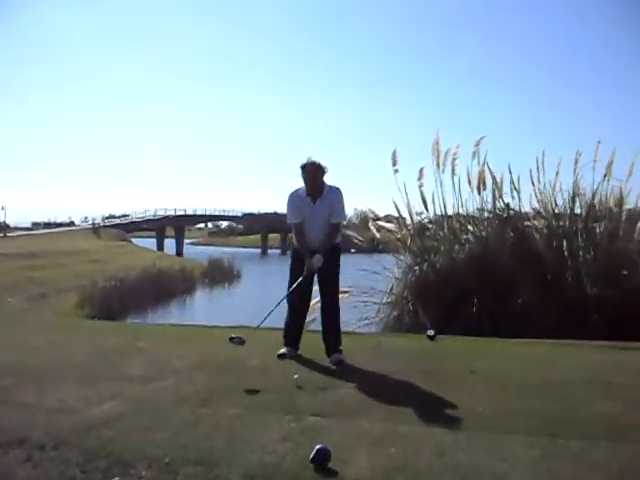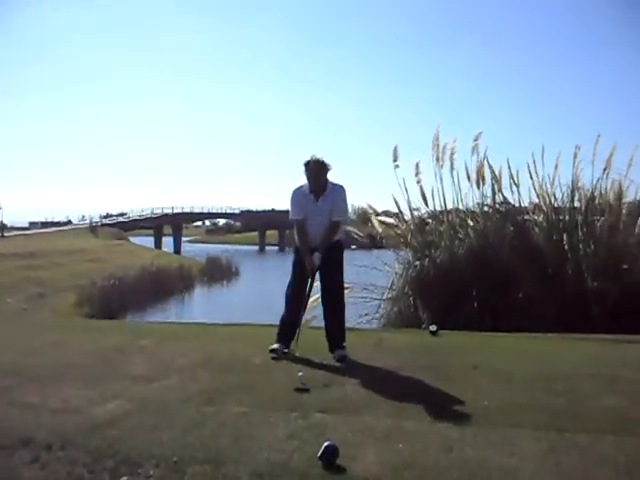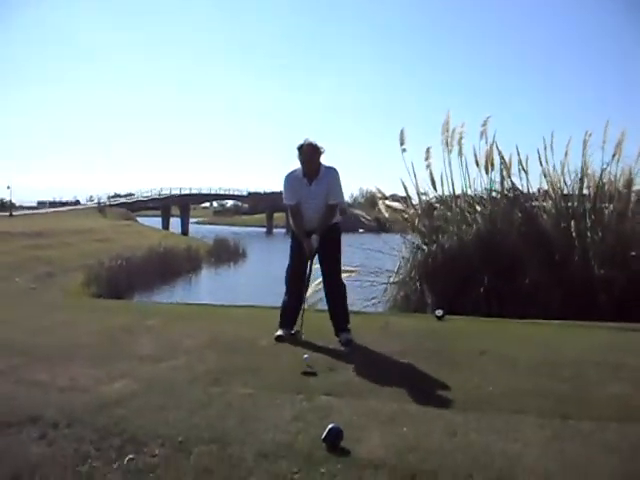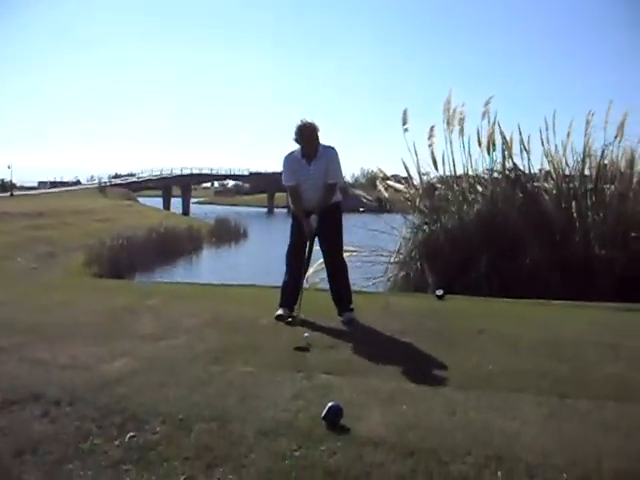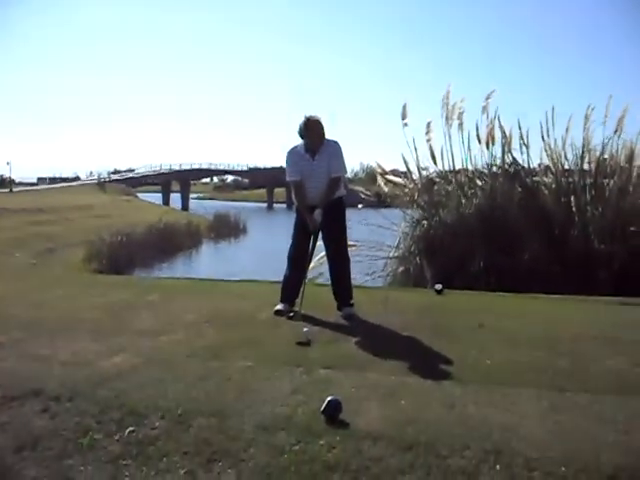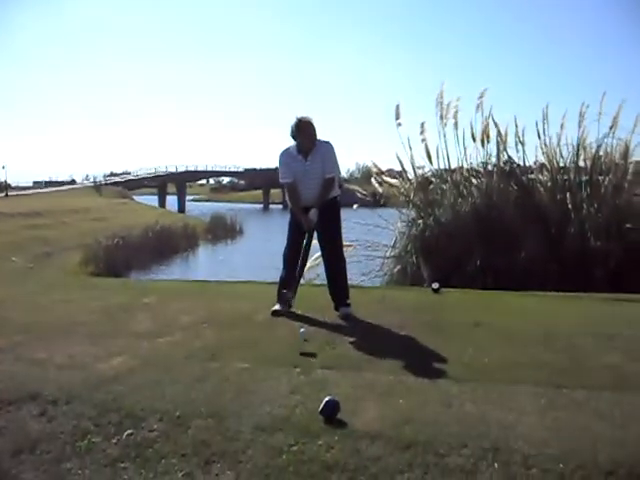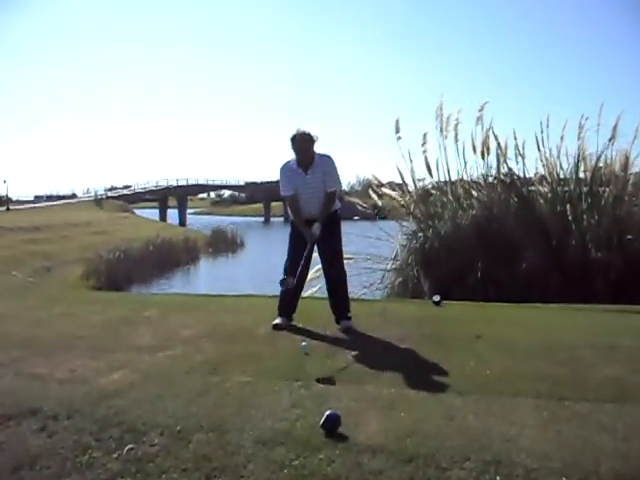
dt=0.3s
person 1, frame 1
left shoulder: (335, 194)
right shoulder: (294, 198)
left elbow: (335, 228)
right elbow: (297, 230)
left wrist: (319, 256)
right wrist: (307, 258)
left hip: (328, 250)
right hip: (302, 250)
left knee: (330, 299)
right knee: (296, 297)
left ankle: (334, 349)
right ankle: (290, 344)
person 1, frame 2
left shoulder: (338, 192)
right shoulder: (297, 194)
left elbow: (335, 225)
right elbow: (299, 227)
left wrist: (319, 254)
right wrist: (307, 257)
left hip: (331, 248)
right hip: (304, 248)
left knee: (333, 297)
right knee: (294, 294)
left ankle: (337, 345)
right ankle: (283, 341)
person 1, frame 3
left shoulder: (331, 175)
right shoulder: (291, 179)
left elbow: (332, 208)
right elbow: (294, 212)
left wrist: (317, 237)
right wrist: (305, 240)
left hip: (328, 230)
right hip: (301, 232)
left knee: (333, 279)
right knee: (294, 278)
left ankle: (342, 329)
right ankle: (286, 326)
person 1, frame 4
left shoulder: (330, 154)
right shoulder: (290, 160)
left elbow: (332, 187)
right elbow: (293, 192)
left wrist: (316, 215)
right wrist: (304, 221)
left hip: (329, 210)
right hip: (301, 212)
left knee: (334, 258)
right knee: (294, 257)
left ankle: (345, 308)
right ankle: (286, 305)
person 1, frame 5
left shoulder: (333, 148)
right shoulder: (293, 155)
left elbow: (335, 181)
right elbow: (297, 188)
left wrist: (321, 210)
right wrist: (308, 216)
left hip: (332, 204)
right hip: (305, 206)
left knee: (338, 254)
right knee: (297, 253)
left ankle: (345, 303)
right ankle: (287, 300)
person 1, frame 6
left shoulder: (326, 149)
right shoulder: (286, 156)
left elbow: (330, 181)
right elbow: (290, 189)
left wrist: (315, 211)
right wrist: (302, 217)
left hip: (327, 205)
right hip: (299, 208)
left knee: (333, 254)
right knee: (292, 253)
left ankle: (342, 303)
right ankle: (283, 300)
person 1, frame 7
left shoulder: (326, 162)
right shoulder: (286, 169)
left elbow: (332, 195)
right elbow: (291, 202)
left wrist: (319, 224)
right wrist: (305, 230)
left hip: (327, 218)
right hip: (300, 221)
left knee: (334, 268)
right knee: (293, 267)
left ankle: (343, 316)
right ankle: (284, 314)
